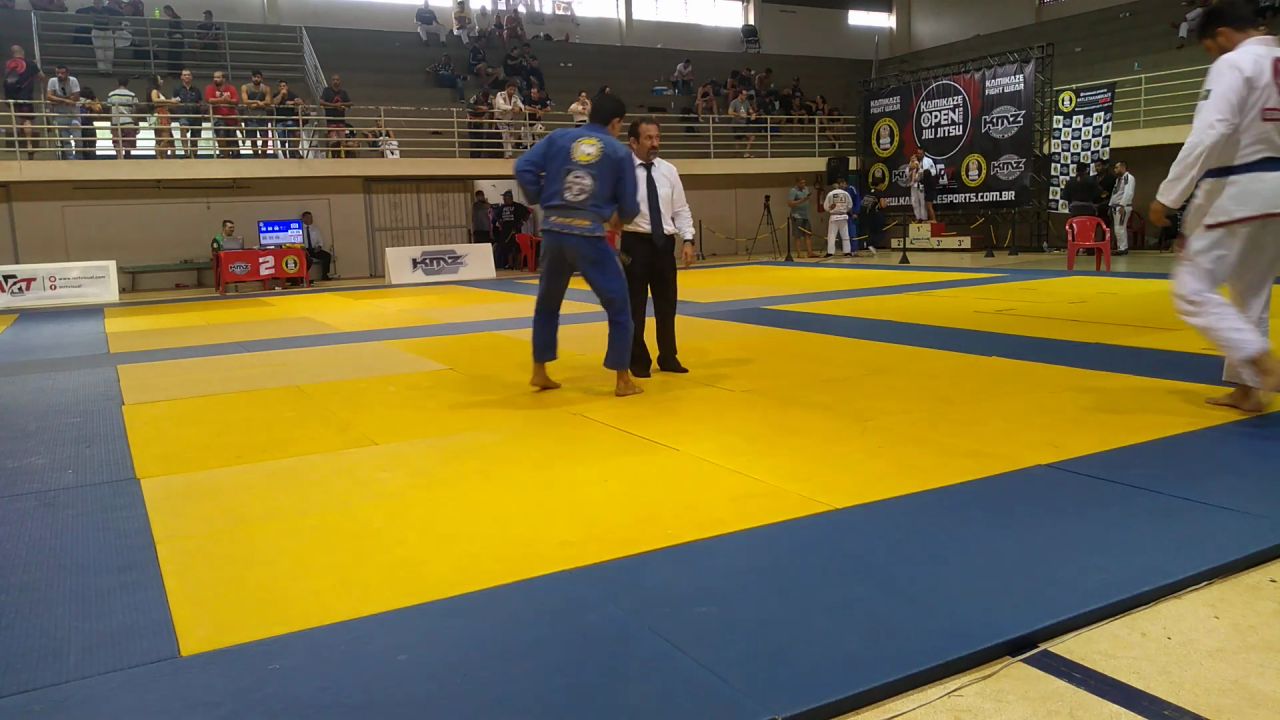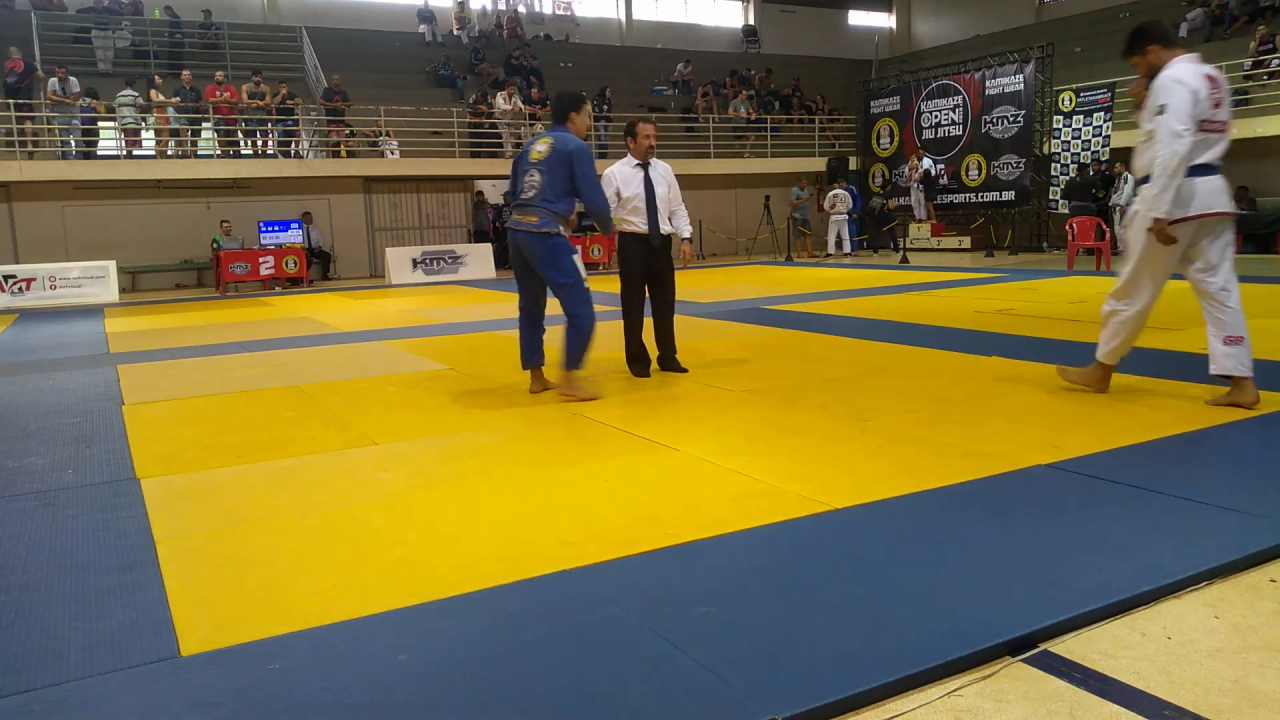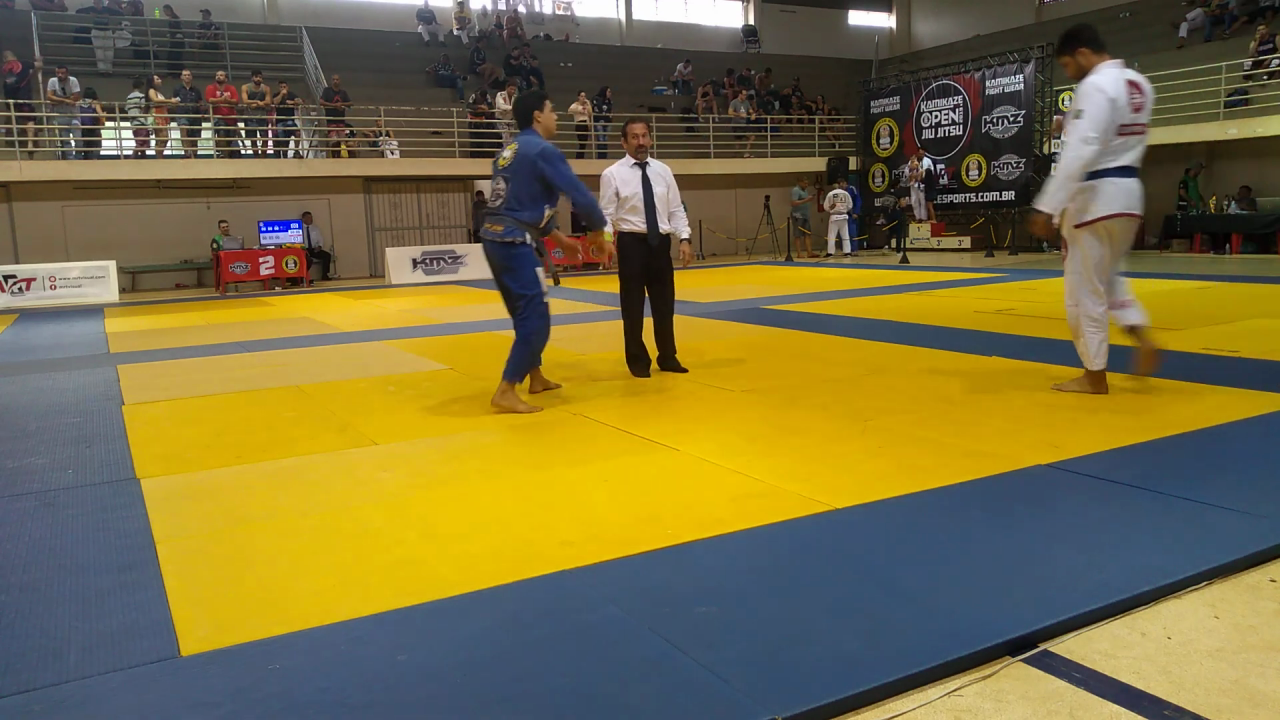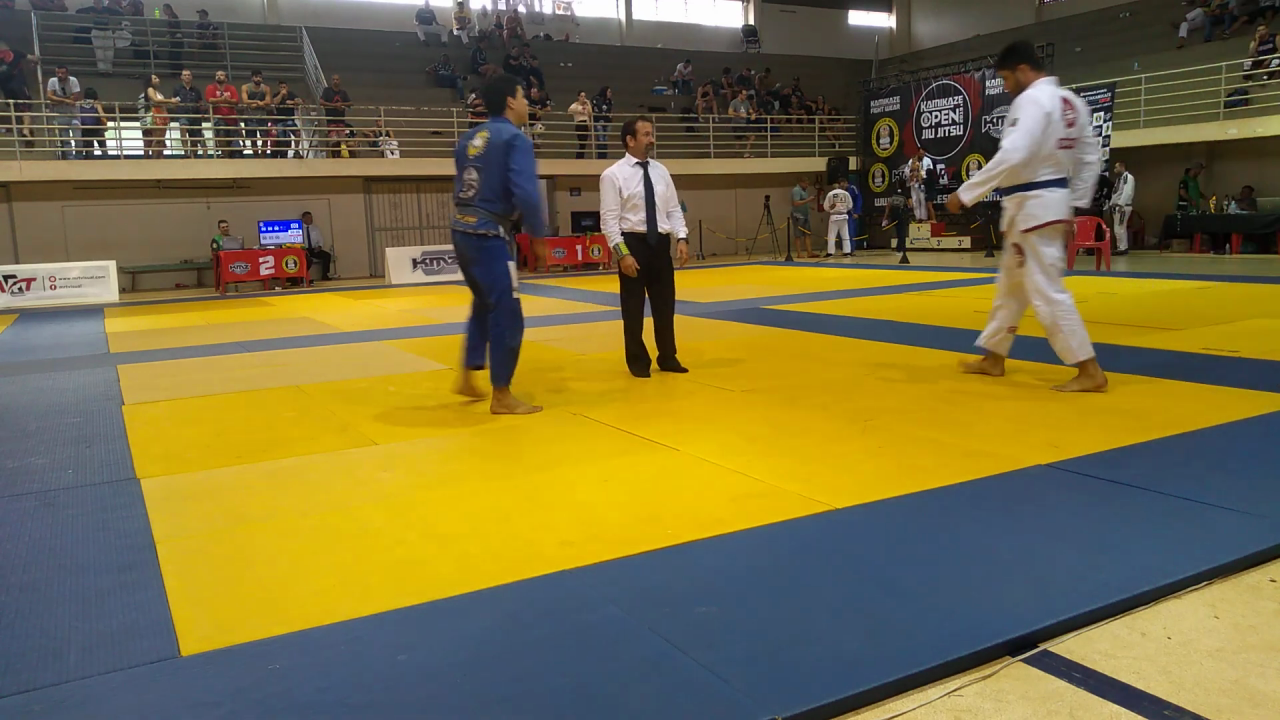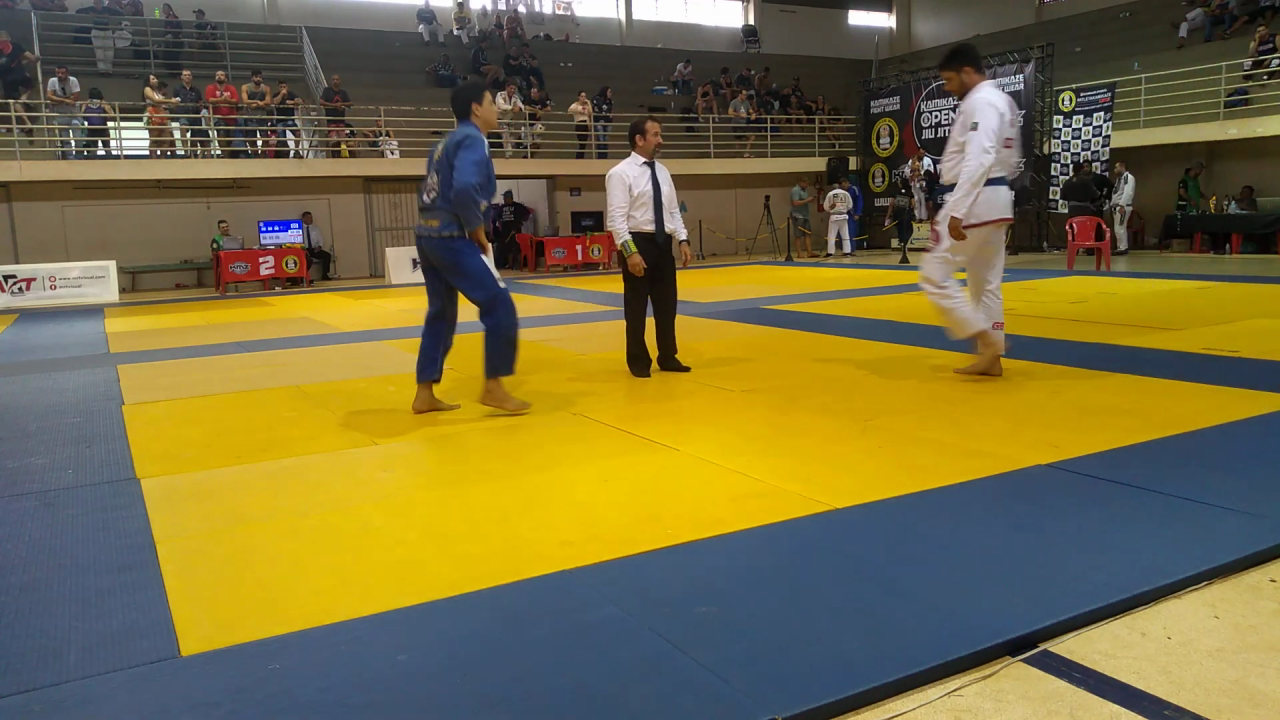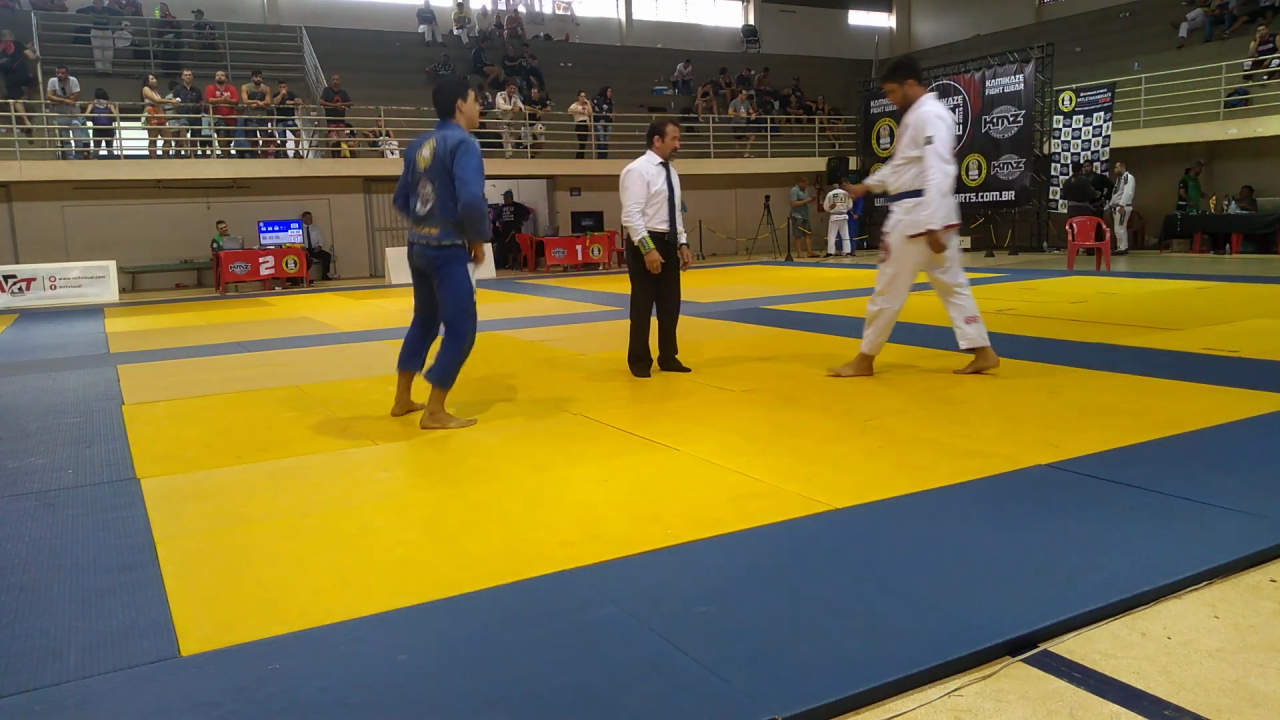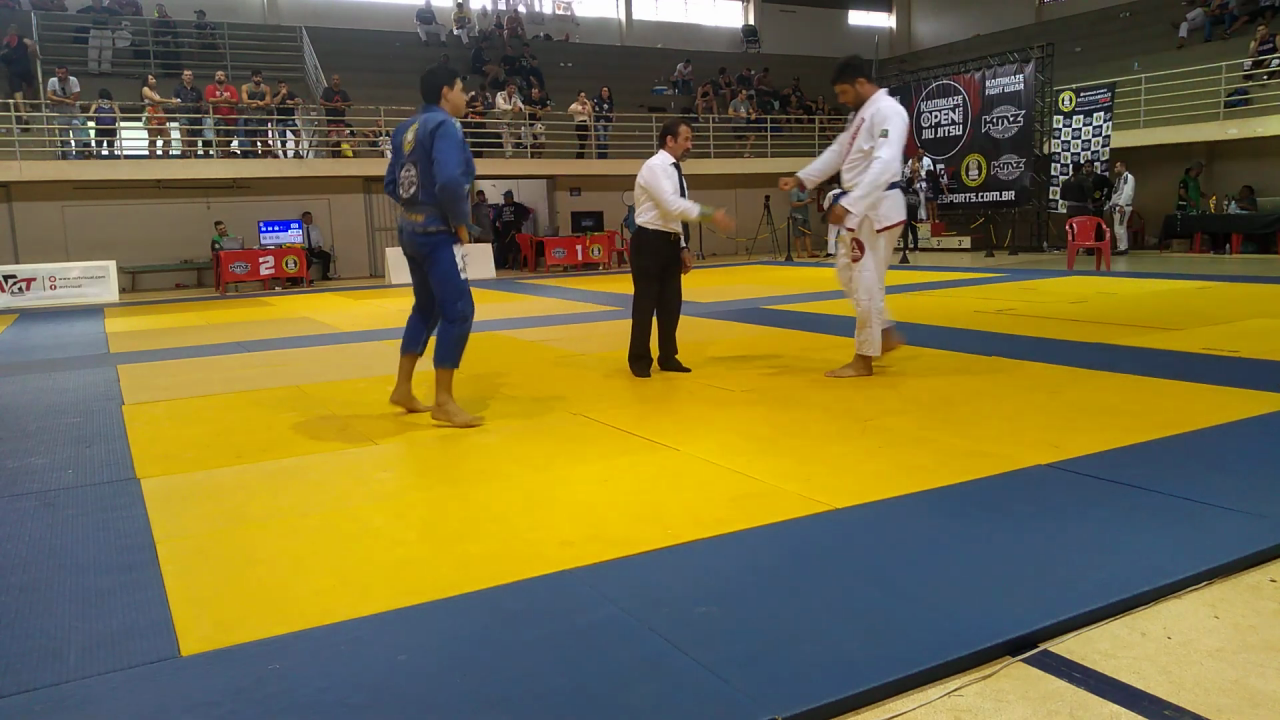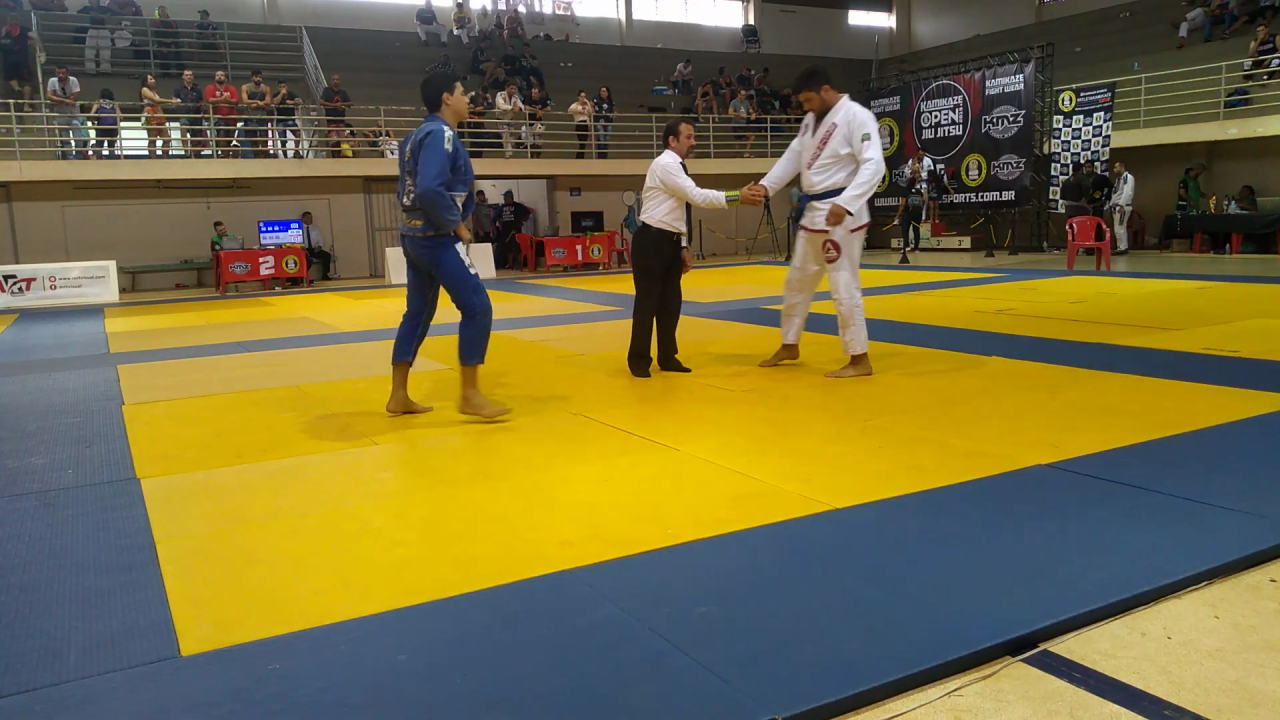
dt=0.3s
person 1, frame 1
left shoulder: (1233, 65)
left elbow: (1209, 135)
left wrist: (1167, 195)
left hip: (1233, 192)
left knee: (1192, 291)
right ankle: (1246, 386)
person 1, frame 2
left shoulder: (1172, 80)
right shoulder: (1215, 78)
left elbow: (1172, 148)
left wrist: (1159, 212)
right wrist: (1147, 111)
left hip: (1175, 196)
right hip: (1211, 192)
left knee: (1133, 290)
right knee: (1217, 288)
left ankle: (1100, 371)
right ankle: (1242, 382)
person 1, frame 3
left shoulder: (1096, 86)
right shoulder: (1141, 84)
left elbow: (1080, 152)
left wrist: (1045, 206)
left hip: (1095, 193)
right hip: (1128, 190)
left knee: (1085, 289)
right knee: (1105, 278)
left ankle: (1094, 376)
right ankle: (1142, 337)
person 1, frame 4
left shoulder: (1031, 100)
right shoulder: (1073, 102)
left elbow: (1011, 157)
right elbow: (1089, 159)
left wrist: (965, 195)
right wrist: (1075, 202)
left hip: (1031, 203)
right hip: (1055, 200)
left knee: (1046, 289)
right knee: (1011, 284)
left ankle: (1089, 370)
right ankle: (991, 356)
person 1, frame 5
left shoulder: (980, 102)
right shoulder: (1002, 101)
left elbow: (979, 160)
right elbow: (1010, 160)
left wrist: (958, 210)
left hip: (974, 202)
right hip: (997, 200)
left knee: (934, 275)
right knee: (985, 282)
left ankle: (985, 340)
right ankle: (990, 358)
person 1, frame 6
left shoulder: (929, 116)
right shoulder: (918, 113)
left elbow: (939, 173)
left wrist: (932, 226)
right wrist: (871, 183)
left hip: (920, 213)
right hip: (918, 212)
left knee: (889, 288)
right knee: (951, 284)
left ankle: (866, 359)
right ankle: (982, 352)
person 1, frame 7
left shoulder: (887, 111)
right shoulder: (863, 113)
left elbow: (885, 164)
right elbow: (837, 153)
left wrist: (849, 204)
right wrist: (801, 179)
left hip: (877, 208)
right hip: (863, 208)
left knee: (866, 284)
right knee: (852, 277)
left ankle: (864, 359)
right ankle: (885, 334)
person 1, frame 8
left shoulder: (857, 117)
right shoulder: (813, 119)
left elbow: (873, 166)
right elbow: (793, 157)
left wrist: (846, 203)
right wrist: (767, 184)
left hip: (839, 215)
right hip: (812, 214)
left knee: (843, 287)
right knee: (797, 282)
left ankle: (860, 359)
right ankle: (789, 347)
person 2, frame 1
left shoulder: (558, 139)
right shoulder: (619, 152)
left elbow: (523, 169)
right elbow: (630, 206)
left wrist: (544, 201)
right wrist: (620, 220)
left hip: (553, 231)
right hip: (589, 235)
left knee: (548, 303)
right knee: (619, 306)
left ankle: (540, 373)
right ankle: (623, 380)
person 2, frame 2
left shoulder: (531, 146)
right shoulder: (576, 147)
left elbow: (516, 189)
right elbow: (593, 198)
right wrist: (609, 229)
left hip: (516, 230)
right hip: (546, 233)
left knee: (531, 306)
right knee: (579, 307)
left ankle: (536, 377)
right ankle: (570, 379)
person 2, frame 3
left shoulder: (507, 152)
right shoulder: (542, 150)
right elbow: (578, 195)
right wrist: (598, 230)
left hip: (492, 239)
right hip: (514, 244)
left knee: (525, 313)
right knee: (536, 320)
left ankle: (534, 377)
right ankle: (505, 392)
person 2, frame 4
left shoulder: (472, 138)
right shoulder: (515, 139)
right elbow: (527, 193)
right wrist: (537, 237)
left hip: (463, 230)
right hip: (488, 236)
left knee: (485, 306)
right knee: (507, 316)
left ankle: (467, 377)
right ankle: (502, 396)
person 2, frame 5
left shoulder: (445, 144)
right shoulder: (471, 140)
right elbow: (466, 189)
right wrist: (477, 229)
left hip: (428, 236)
right hip: (452, 239)
left knee: (441, 315)
right knee: (499, 309)
left ankle: (425, 394)
right ankle: (495, 390)
person 2, frame 6
left shoulder: (419, 146)
right shoulder: (463, 143)
left elbow: (401, 199)
right elbow: (471, 199)
right wrist: (479, 239)
left hip: (418, 244)
right hip: (446, 248)
left knee: (425, 319)
right knee: (461, 328)
left ankle: (403, 398)
right ankle: (434, 411)
person 2, frame 7
left shoulder: (407, 128)
right shoulder: (445, 126)
left elbow: (391, 184)
right elbow: (449, 181)
right wrist: (460, 220)
left hip: (411, 229)
right hip: (435, 232)
left knee: (427, 306)
right knee: (457, 311)
left ankle: (403, 389)
right ankle: (443, 402)
person 2, frame 8
left shoulder: (418, 135)
right shoulder: (440, 134)
right elbow: (430, 190)
right wrist: (455, 225)
left hip: (414, 235)
right hip: (435, 237)
left knee: (418, 312)
right knee: (476, 307)
left ankle: (398, 396)
right ankle: (470, 395)
person 3, frame 1
left shoulder: (669, 170)
left elbow: (681, 210)
left wrist: (688, 239)
left hip: (664, 242)
right hip: (635, 243)
left knee: (667, 302)
right knee: (635, 304)
left ankle: (668, 356)
right ankle: (638, 359)
person 3, frame 2
left shoulder: (664, 170)
right shoulder: (614, 174)
left elbow: (677, 209)
left wrist: (685, 237)
left hip: (661, 243)
right hip: (632, 243)
left knee: (665, 302)
right knee: (633, 305)
left ankle: (667, 356)
right ankle: (637, 359)
person 3, frame 3
left shoulder: (663, 171)
right shoulder: (613, 174)
left elbow: (676, 209)
right elbow: (605, 214)
left wrist: (684, 238)
left hip: (660, 243)
right hip: (632, 243)
left knee: (664, 302)
right knee: (633, 305)
left ankle: (667, 357)
right ankle: (638, 360)
person 3, frame 4
left shoulder: (660, 171)
right shoulder: (613, 175)
left elbow: (673, 210)
right elbow: (609, 219)
left wrist: (681, 238)
right wrist: (622, 253)
left hip: (660, 243)
right hip: (633, 244)
left knee: (665, 303)
right knee: (633, 306)
left ankle: (668, 357)
right ankle: (638, 361)
person 3, frame 5
left shoulder: (662, 172)
right shoulder: (620, 173)
left elbow: (673, 211)
right elbow: (616, 218)
left wrist: (683, 240)
right wrist: (630, 252)
left hip: (662, 243)
right hip: (638, 243)
left knee: (667, 302)
right knee: (637, 305)
left ankle: (668, 357)
right ankle: (638, 360)
person 3, frame 6
left shoulder: (670, 172)
right shoulder: (637, 170)
right elbow: (632, 215)
left wrist: (682, 243)
right wrist: (647, 250)
left hip: (667, 244)
right hip: (645, 245)
left knee: (670, 303)
right knee: (642, 303)
left ankle: (668, 357)
right ankle: (639, 360)
person 3, frame 7
left shoulder: (674, 170)
right shoulder: (655, 167)
right elbow: (673, 205)
left wrist: (682, 246)
right wrist: (710, 215)
left hip: (670, 243)
right hip: (650, 242)
left knee: (672, 302)
right knee: (646, 302)
left ankle: (668, 356)
right ankle: (639, 359)
person 3, frame 8
left shoulder: (677, 168)
right shoulder: (665, 165)
right elbow: (697, 197)
left wrist: (683, 247)
right wrist: (739, 196)
left hip: (670, 242)
right hip: (651, 241)
left knee: (670, 302)
right knee: (647, 301)
left ankle: (667, 357)
right ankle: (639, 359)
